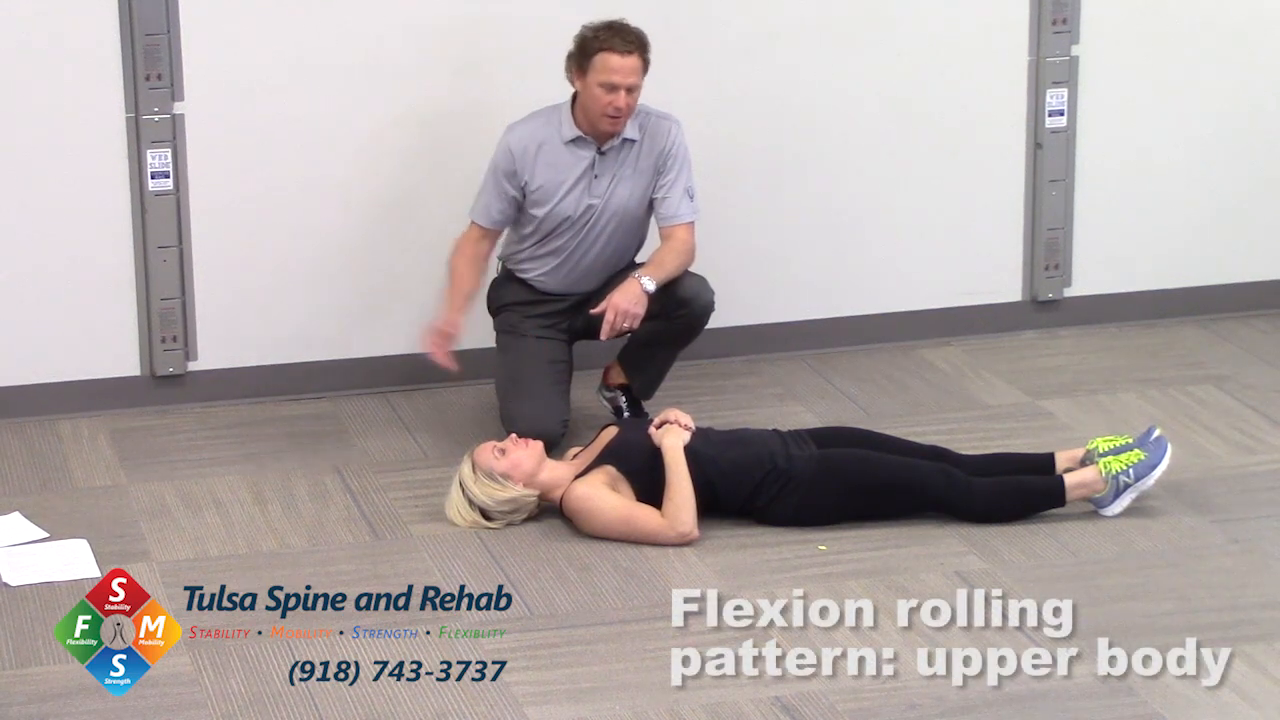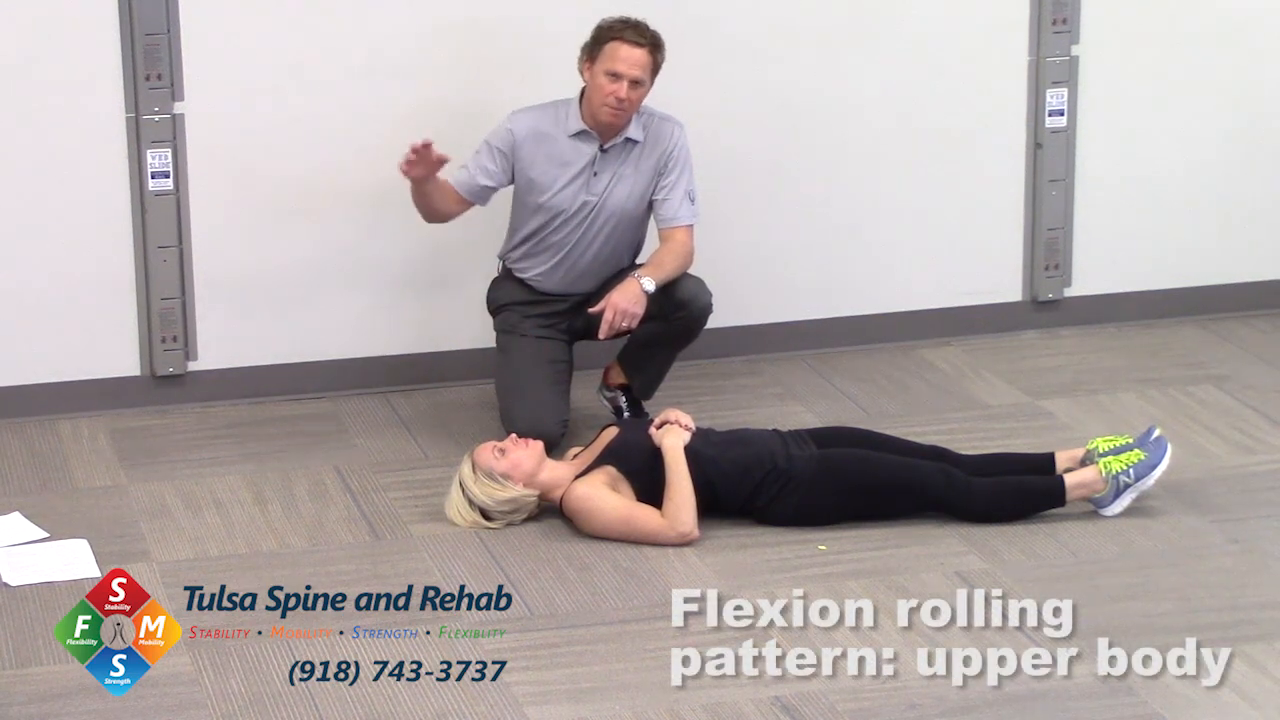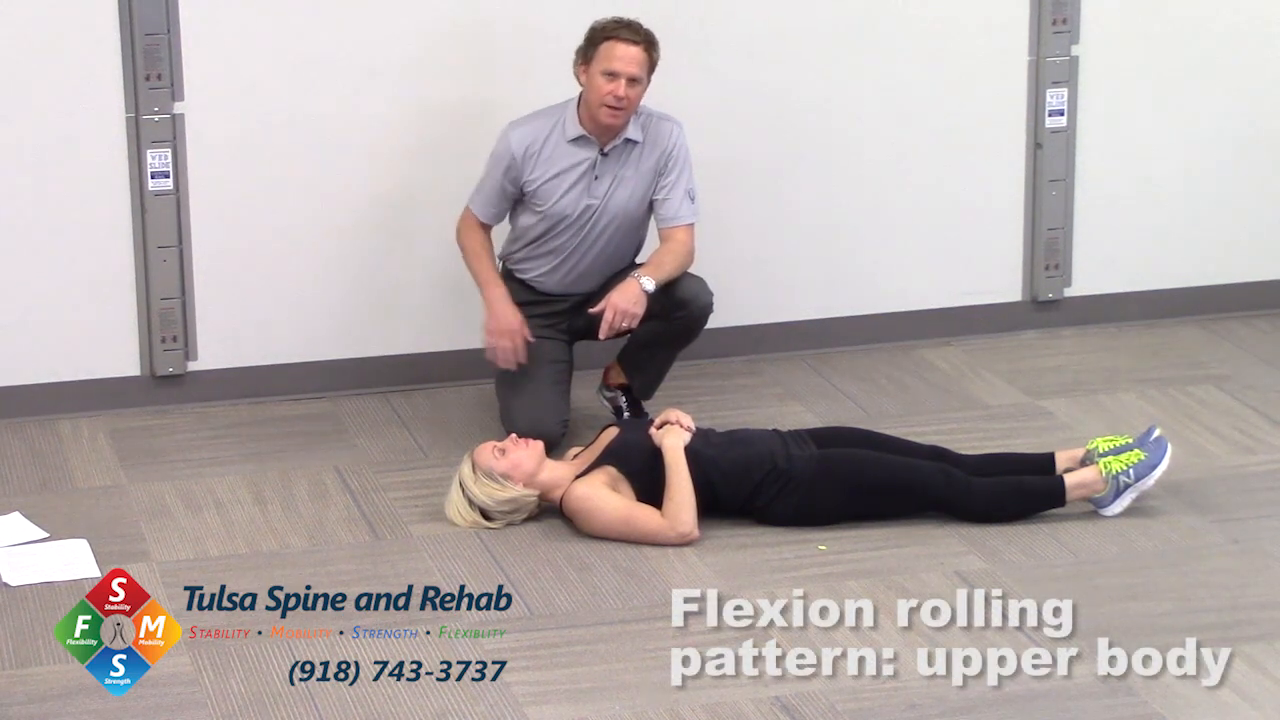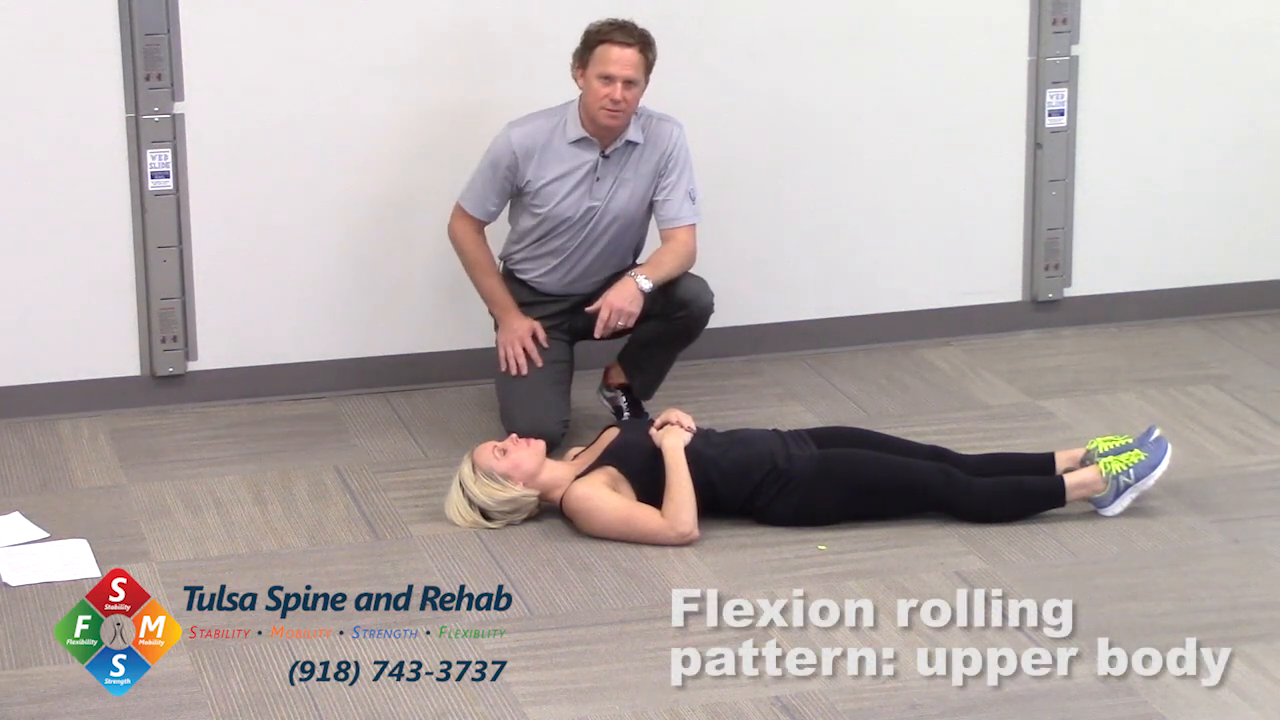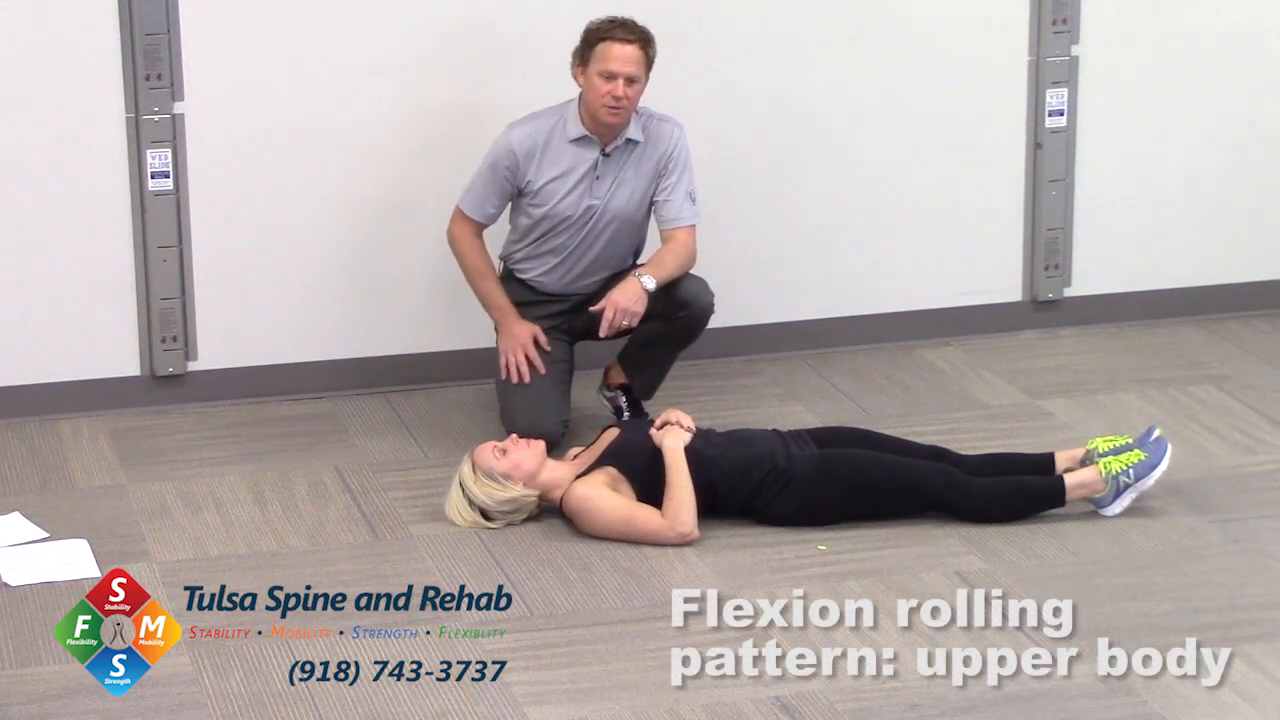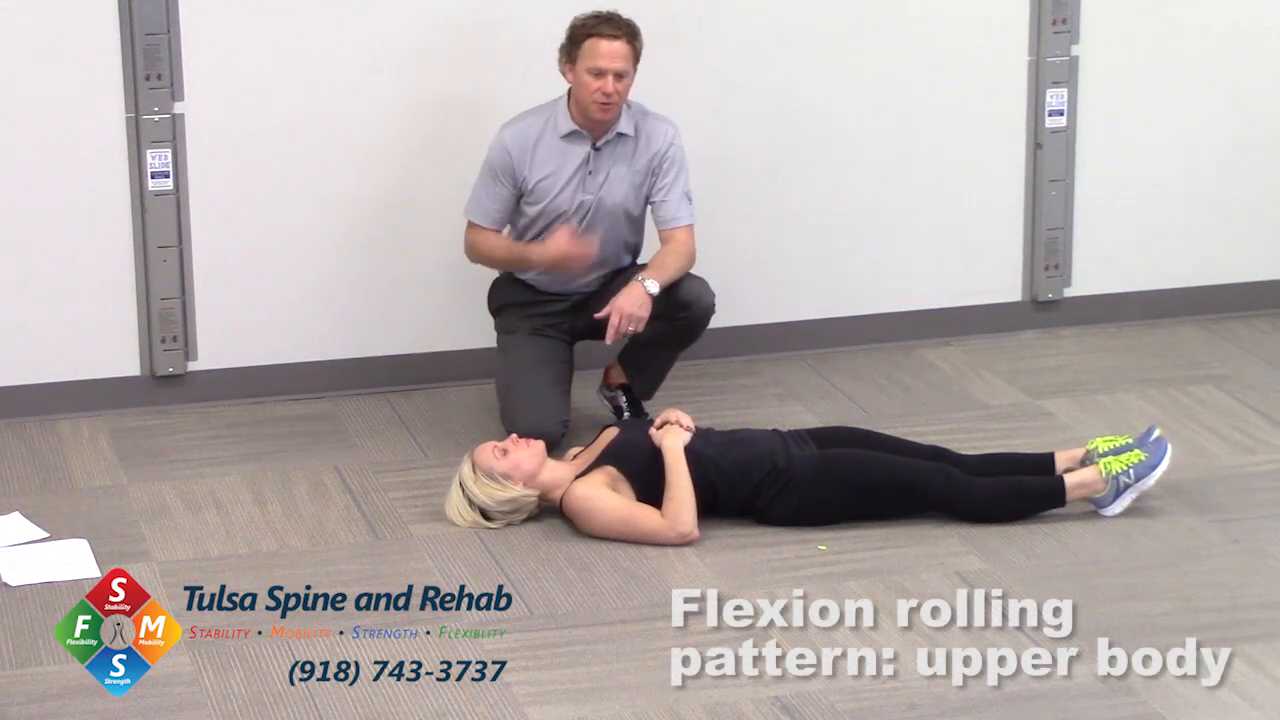
dt=0.4s
person 1, frame 1
left shoulder: (583, 461)
right shoulder: (583, 500)
right elbow: (681, 529)
left wrist: (668, 422)
right wrist: (673, 448)
left hip: (778, 446)
right hip: (780, 490)
left knee: (946, 462)
right knee: (946, 490)
left ankle: (1080, 460)
right ankle: (1096, 484)
person 1, frame 2
left shoulder: (582, 461)
right shoulder: (583, 500)
right elbow: (681, 527)
left wrist: (668, 421)
right wrist: (673, 448)
left hip: (778, 444)
right hip: (781, 489)
left knee: (944, 461)
right knee: (947, 489)
left ankle: (1081, 457)
right ankle: (1096, 484)
person 1, frame 3
left shoulder: (580, 461)
right shoulder: (583, 500)
right elbow: (681, 528)
left wrist: (667, 422)
right wrist: (673, 448)
left hip: (777, 445)
right hip: (781, 490)
left knee: (943, 461)
right knee: (946, 490)
left ankle: (1080, 459)
right ankle: (1095, 484)
person 1, frame 4
left shoulder: (582, 461)
right shoulder: (583, 501)
right elbow: (681, 527)
left wrist: (668, 421)
right wrist: (673, 448)
left hip: (777, 444)
right hip: (782, 489)
left knee: (943, 460)
right knee: (947, 489)
left ankle: (1081, 458)
right ankle: (1095, 484)
person 1, frame 5
left shoulder: (581, 461)
right shoulder: (583, 500)
right elbow: (681, 528)
left wrist: (668, 423)
right wrist: (673, 449)
left hip: (777, 445)
right hip: (781, 490)
left knee: (944, 461)
right knee: (946, 490)
left ankle: (1080, 459)
right ankle: (1096, 485)
person 1, frame 6
left shoulder: (581, 461)
right shoulder: (583, 499)
right elbow: (680, 528)
left wrist: (667, 422)
right wrist: (671, 449)
left hip: (778, 445)
right hip: (781, 489)
left knee: (945, 461)
right knee: (948, 490)
left ankle: (1080, 459)
right ankle: (1095, 485)
person 2, frame 1
left shoulder: (664, 135)
right shoulder: (523, 141)
left elbow: (681, 241)
right elbow: (479, 236)
left wrist: (642, 283)
right wrist: (451, 315)
left hip: (609, 290)
right hip: (532, 299)
left knee: (694, 297)
right knee: (536, 431)
left ankle: (619, 381)
right ankle: (542, 370)
person 2, frame 2
left shoulder: (666, 138)
right shoulder: (525, 129)
left elbow: (679, 243)
right elbow: (447, 206)
left wrist: (642, 283)
right wrist: (423, 182)
left hip: (610, 289)
right hip: (530, 299)
left knee: (693, 300)
right knee: (537, 431)
left ankle: (621, 381)
right ankle: (533, 370)
person 2, frame 3
left shoulder: (665, 137)
right shoulder: (525, 139)
left elbow: (680, 242)
right elbow: (474, 224)
left wrist: (642, 282)
right wrist: (498, 304)
left hip: (610, 290)
right hip: (532, 300)
left knee: (693, 298)
right knee: (537, 431)
left ankle: (620, 382)
right ankle: (536, 374)
person 2, frame 4
left shoulder: (666, 138)
right shoulder: (523, 140)
left elbow: (681, 243)
right elbow: (464, 225)
left wrist: (638, 281)
right wrist: (506, 314)
left hip: (612, 289)
right hip: (534, 299)
left knee: (694, 298)
right knee: (537, 431)
left ankle: (621, 382)
right ankle: (531, 374)
person 2, frame 5
left shoulder: (666, 139)
right shoulder: (524, 141)
left elbow: (682, 243)
right elbow: (463, 230)
left wrist: (643, 281)
right wrist: (507, 321)
left hip: (612, 290)
right hip: (533, 300)
left knee: (695, 299)
right knee: (537, 431)
left ankle: (622, 382)
right ankle: (530, 374)
person 2, frame 6
left shoulder: (659, 136)
right shoulder: (517, 139)
left elbow: (680, 243)
right elbow: (477, 242)
left wrist: (645, 286)
right wrist: (538, 255)
left hip: (611, 286)
right hip: (531, 299)
left knee: (695, 299)
right knee: (537, 432)
left ankle: (621, 382)
right ankle: (532, 370)
